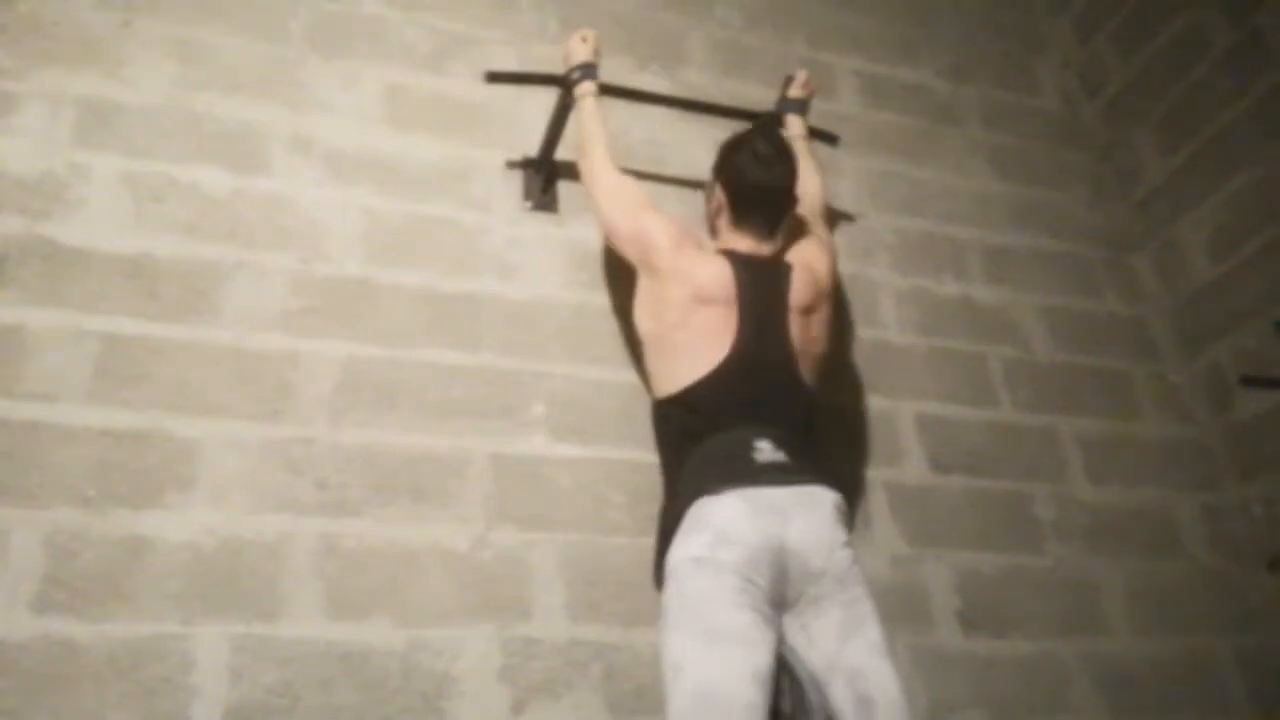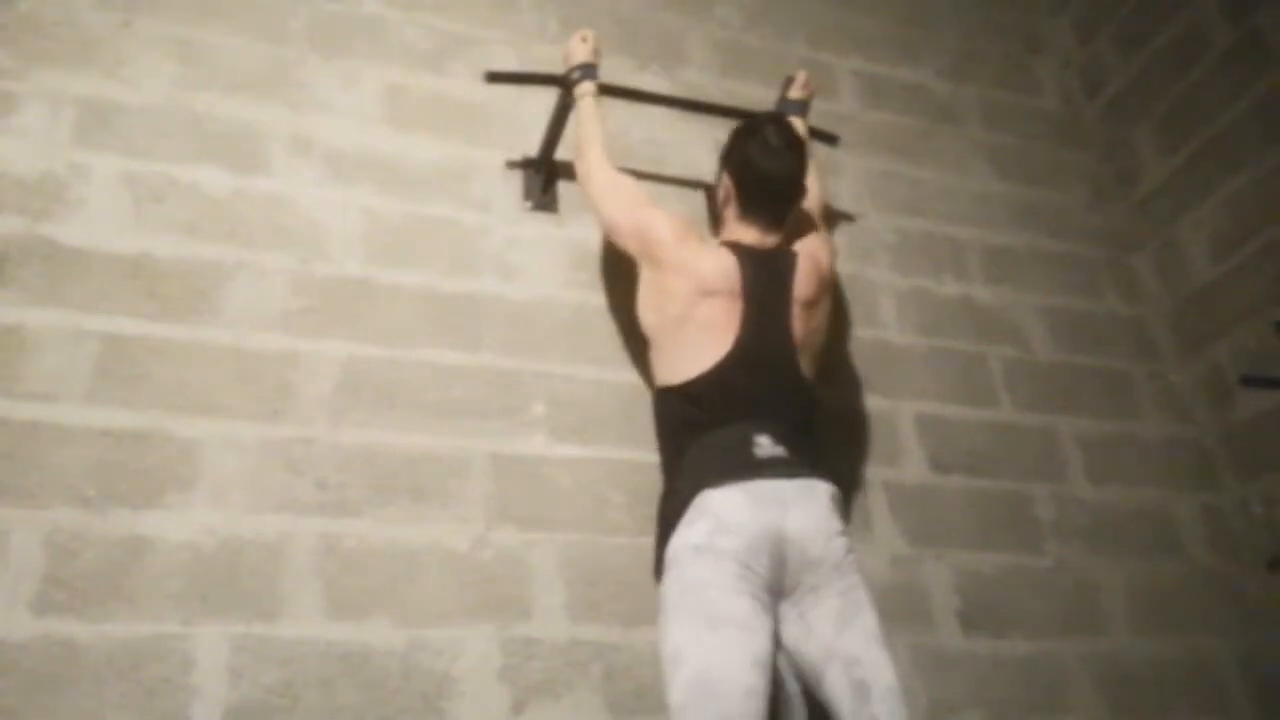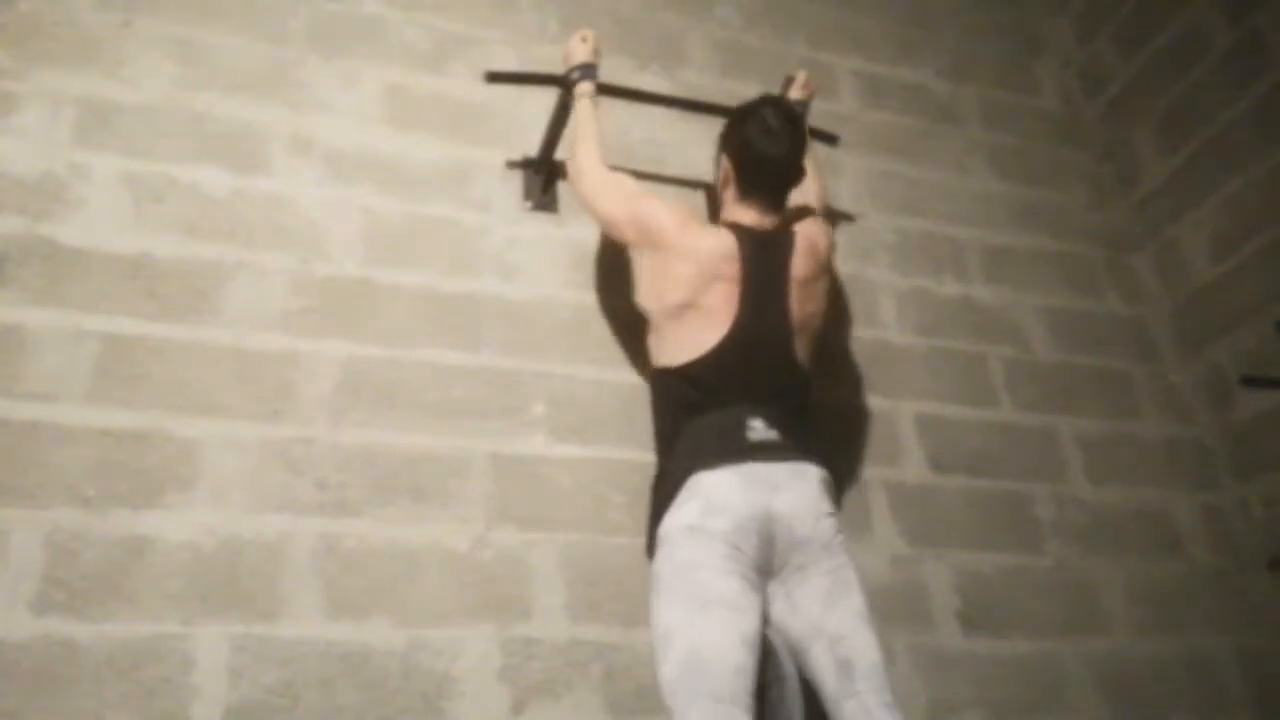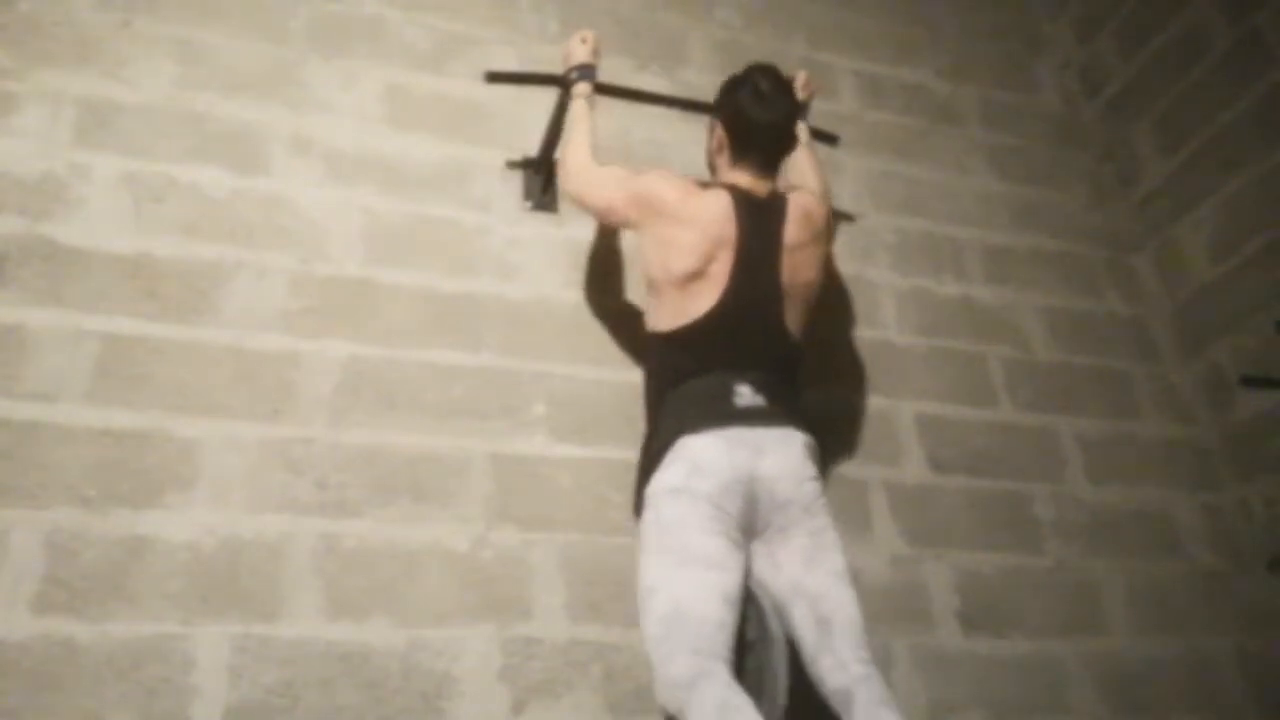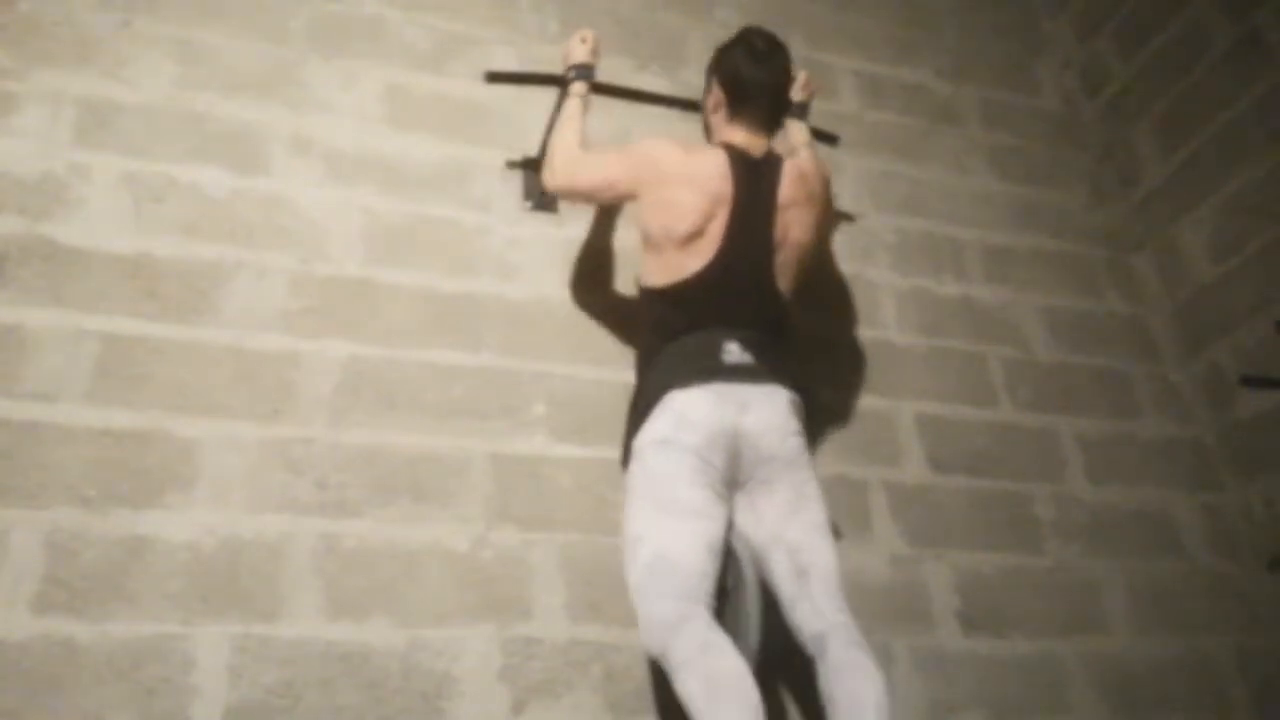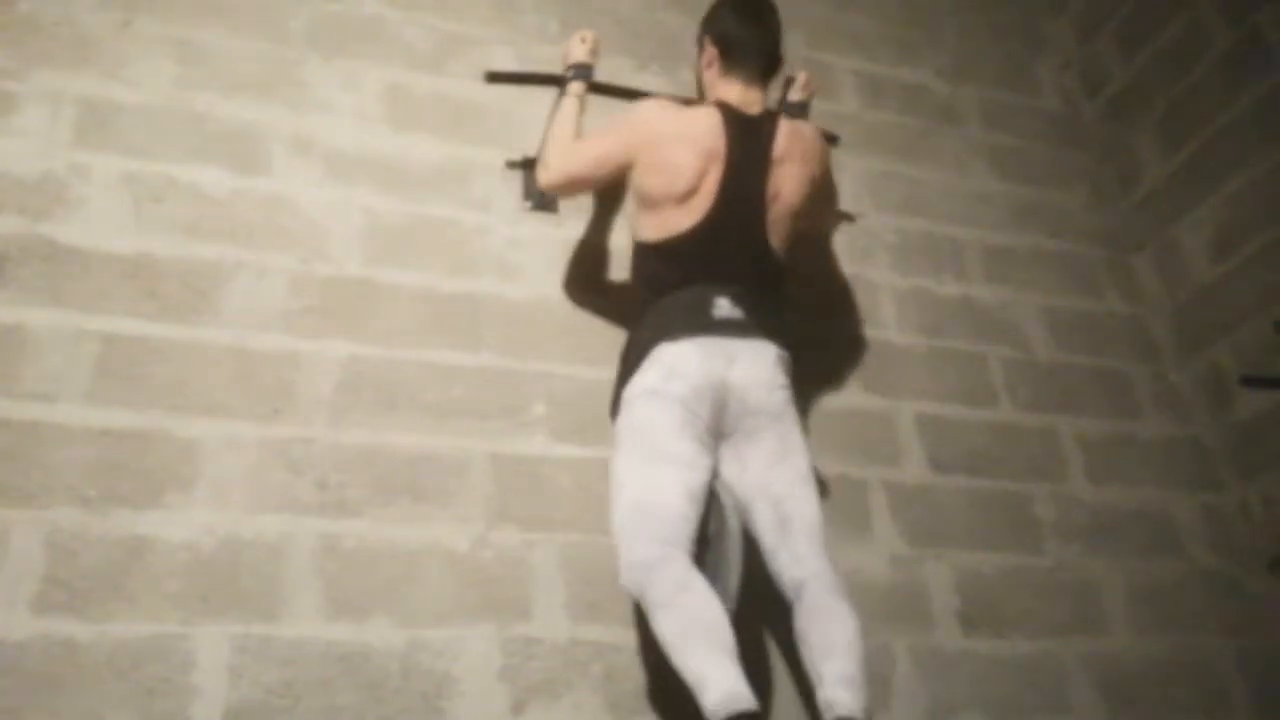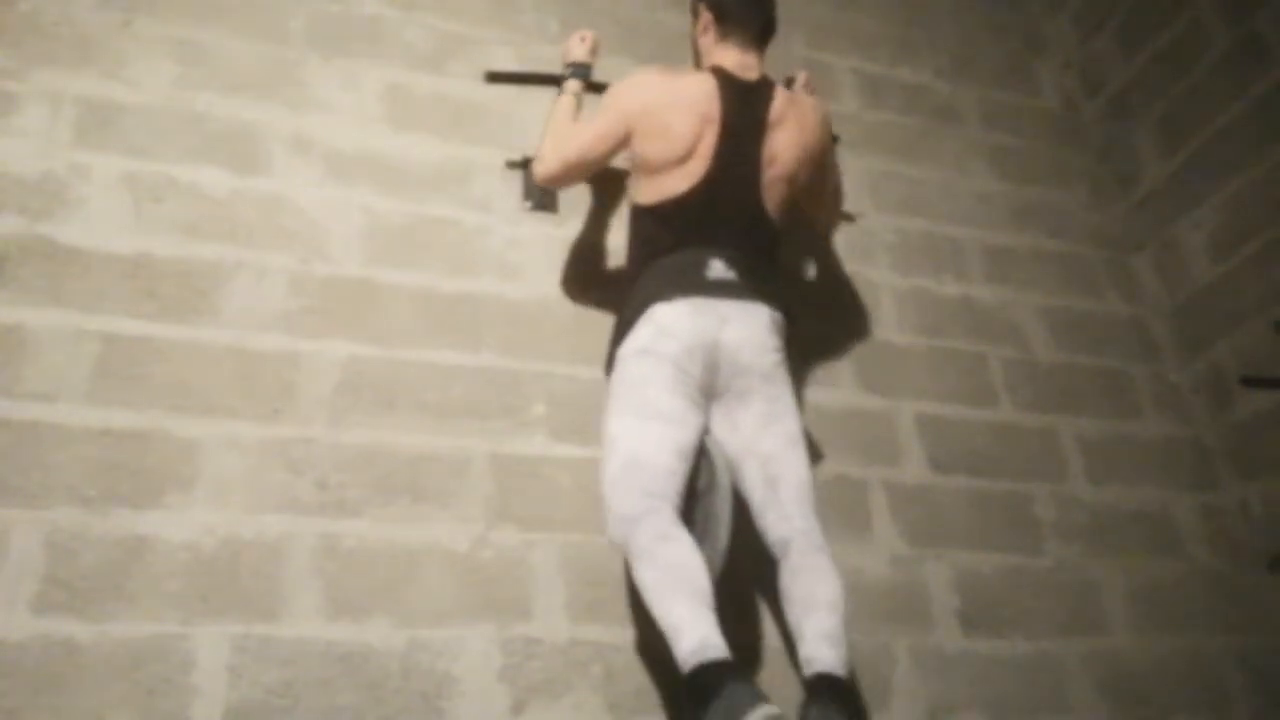
dt=0.2s
person 1, frame 1
left shoulder: (675, 264)
right shoulder: (812, 273)
left elbow: (600, 172)
right elbow: (809, 195)
left wrist: (584, 80)
right wrist: (793, 116)
left hip: (718, 519)
right hip: (814, 512)
person 1, frame 2
left shoulder: (677, 256)
right shoulder: (815, 266)
left elbow: (596, 173)
right elbow: (808, 198)
left wrist: (584, 80)
right wrist: (795, 118)
left hip: (718, 511)
right hip: (810, 505)
person 1, frame 3
left shoulder: (676, 240)
right shoulder: (813, 249)
left elbow: (587, 175)
right elbow: (806, 200)
left wrist: (583, 81)
right wrist: (795, 120)
left hip: (709, 493)
right hip: (800, 488)
person 1, frame 4
left shoulder: (672, 205)
right shoulder: (810, 219)
left elbow: (575, 175)
left wrist: (582, 82)
right wrist: (799, 122)
left hip: (697, 455)
right hip: (785, 453)
person 1, frame 5
left shoulder: (667, 165)
right shoulder: (807, 182)
left elbow: (558, 174)
left wrist: (578, 80)
right wrist: (798, 122)
left hip: (685, 409)
right hip: (772, 409)
left knee: (673, 608)
right knee: (826, 614)
person 1, frame 6
left shoulder: (658, 126)
right shoulder: (804, 146)
left elbow: (552, 173)
left wrist: (577, 79)
left hip: (675, 361)
right hip: (760, 363)
left knee: (656, 553)
right knee: (806, 561)
person 1, frame 7
left shoulder: (652, 92)
right shoulder: (805, 116)
left elbow: (549, 167)
right elbow: (825, 213)
left wrist: (574, 76)
left hip: (669, 323)
right hip: (754, 325)
left knee: (642, 508)
right knee: (794, 520)
